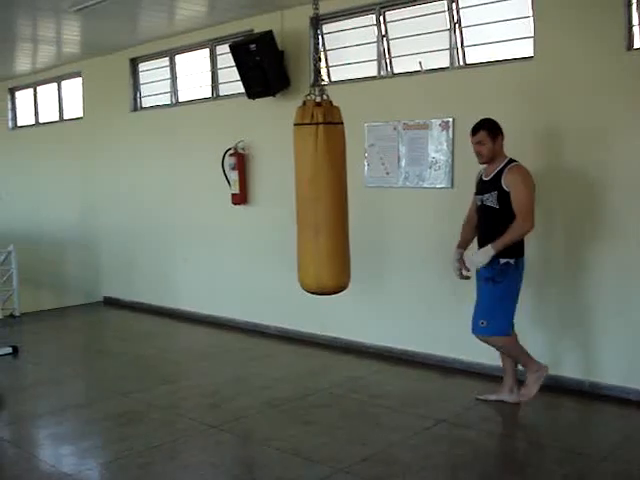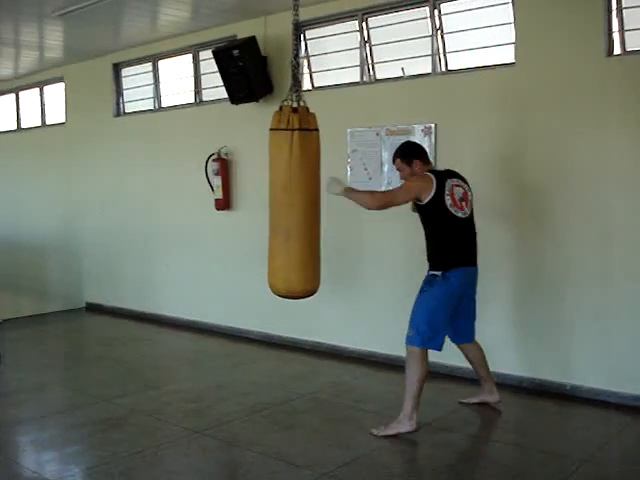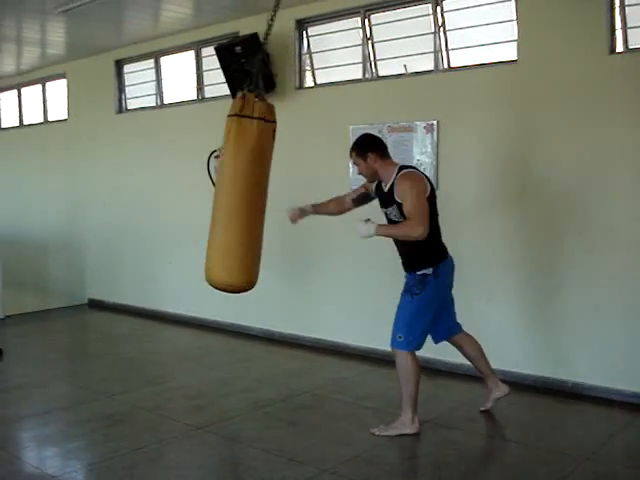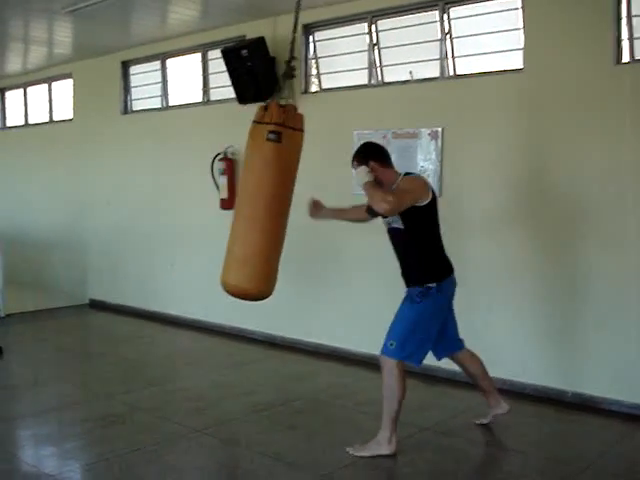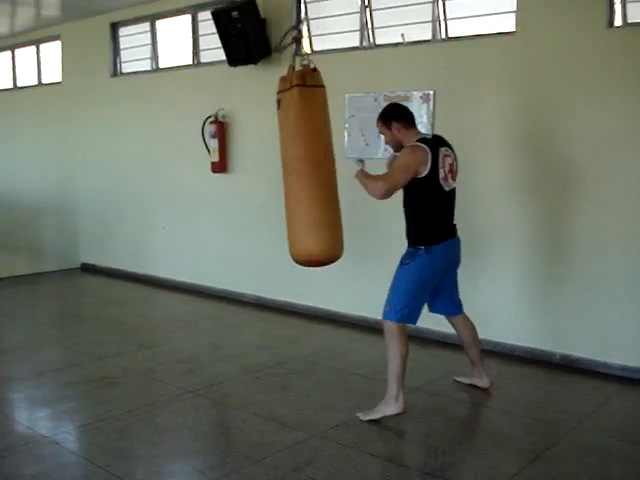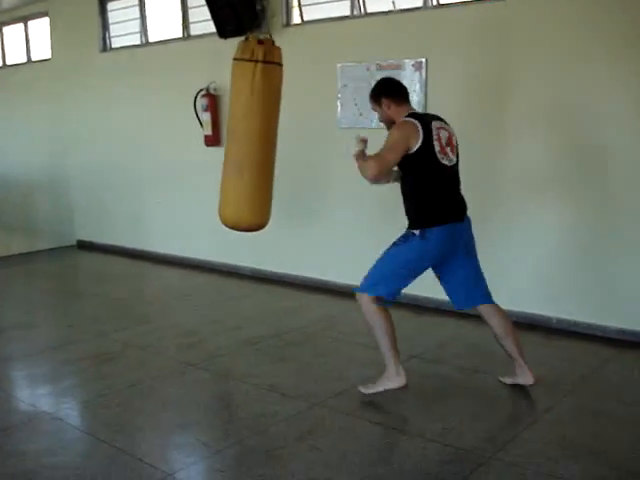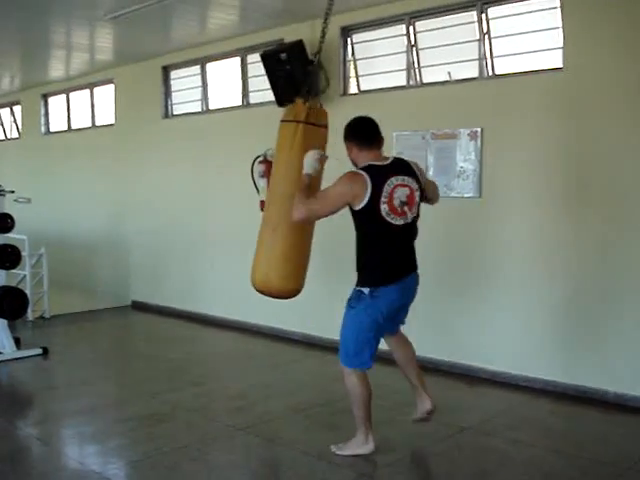
dt=0.7s
person 1, frame 1
left shoulder: (516, 173)
right shoulder: (483, 175)
left elbow: (525, 221)
right elbow: (472, 217)
left wrist: (491, 249)
right wrist: (460, 250)
left hip: (504, 262)
right hip: (486, 262)
left knee: (486, 329)
right knee: (500, 327)
left ankle: (533, 368)
right ankle: (509, 389)
person 1, frame 2
left shoulder: (422, 182)
right shoulder: (458, 180)
left elbow: (377, 201)
left wrist: (343, 189)
left hip: (445, 275)
right hip: (467, 271)
left knee: (416, 343)
right knee: (462, 336)
left ankle: (406, 418)
right ankle: (489, 390)
person 1, frame 3
left shoulder: (409, 180)
right shoulder: (381, 184)
left elbow: (419, 229)
right elbow: (345, 202)
left wrist: (375, 229)
right wrist: (308, 209)
left hip: (428, 272)
right hip: (436, 268)
left knee: (402, 345)
right knee: (453, 332)
left ankle: (408, 419)
right ankle: (494, 385)
person 1, frame 4
left shoulder: (412, 184)
right shoulder: (398, 189)
left elbow: (387, 205)
right elbow: (366, 211)
left wrist: (366, 182)
right wrist: (326, 212)
left hip: (430, 287)
right hip: (436, 284)
left knee: (391, 358)
right knee: (453, 349)
left ankle: (386, 439)
right ankle: (495, 401)
person 1, frame 5
left shoulder: (414, 153)
right shoulder: (440, 145)
left elbow: (381, 190)
left wrist: (359, 171)
left hip: (426, 250)
right hip: (447, 244)
left knee: (393, 321)
right knee: (454, 312)
left ankle: (393, 399)
right ankle: (479, 373)
person 1, frame 6
left shoulder: (404, 128)
right shoulder: (435, 123)
left elbow: (374, 173)
left wrist: (359, 152)
right wrist: (397, 172)
left hip: (429, 237)
right hip: (459, 228)
left knee: (368, 295)
right knee: (482, 303)
left ankle: (394, 371)
right ankle: (522, 370)
person 1, frame 7
left shoulder: (355, 182)
right shoulder: (411, 168)
left elbow: (299, 214)
right elbow: (432, 196)
left wrist: (309, 170)
left hip: (376, 290)
right hip: (408, 279)
left knee: (352, 365)
right knee: (391, 333)
left ankle: (363, 438)
right ankle: (421, 396)
